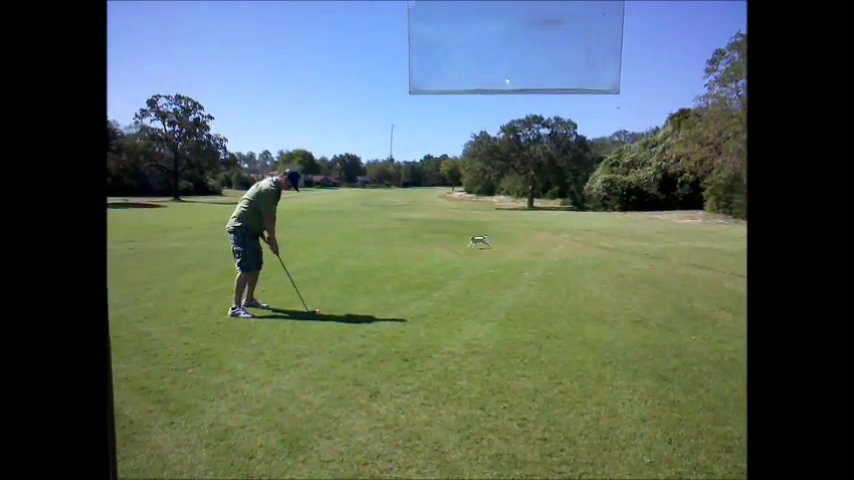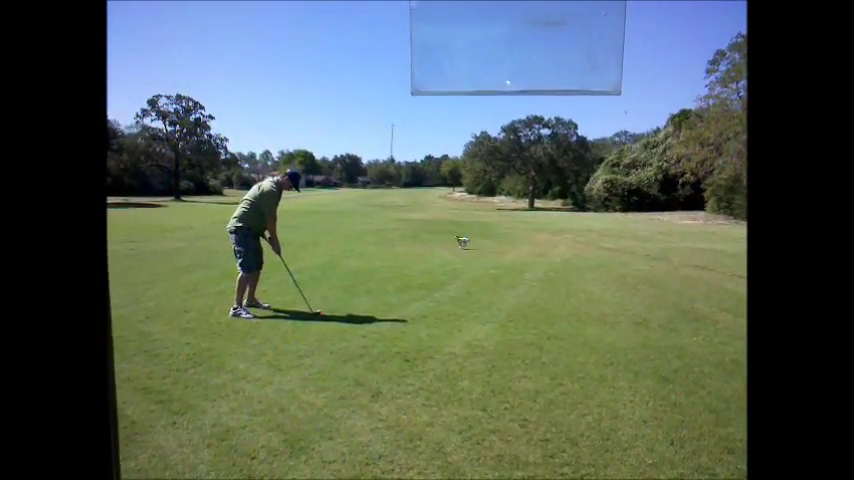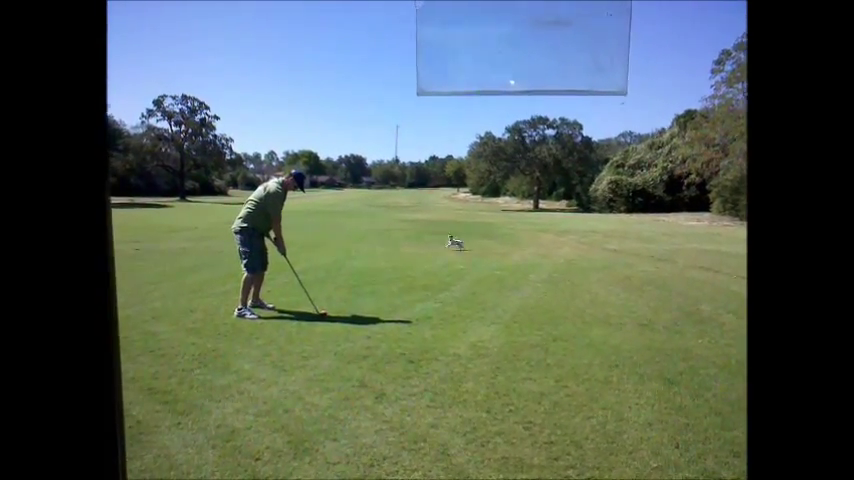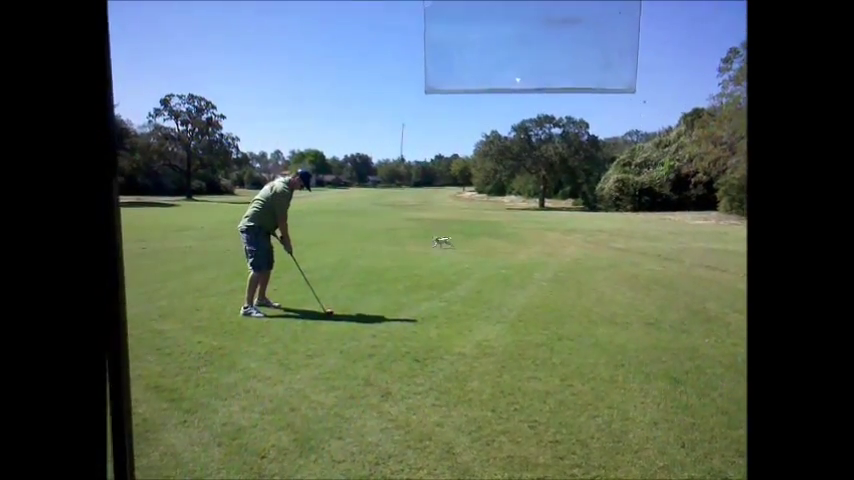
dt=0.1s
person 1, frame 1
left shoulder: (274, 188)
right shoulder: (268, 188)
left elbow: (270, 217)
right elbow: (267, 218)
left wrist: (270, 237)
right wrist: (273, 240)
left hip: (250, 229)
right hip: (240, 228)
left knee: (256, 266)
right knee: (245, 268)
left ankle: (249, 299)
right ankle: (235, 307)
person 1, frame 2
left shoulder: (274, 188)
right shoulder: (270, 189)
left elbow: (271, 217)
right elbow: (269, 219)
left wrist: (272, 237)
right wrist: (275, 241)
left hip: (251, 229)
right hip: (242, 229)
left knee: (256, 266)
right knee: (247, 268)
left ankle: (250, 299)
right ankle: (237, 307)
person 1, frame 3
left shoulder: (277, 186)
right shoulder: (276, 190)
left elbow: (274, 218)
right elbow: (275, 220)
left wrist: (276, 237)
right wrist: (280, 242)
left hip: (255, 229)
right hip: (247, 229)
left knee: (261, 267)
right knee: (252, 269)
left ankle: (255, 300)
right ankle: (241, 308)
person 1, frame 4
left shoulder: (283, 185)
right shoulder: (282, 190)
left elbow: (280, 217)
right elbow: (282, 219)
left wrist: (283, 236)
right wrist: (287, 240)
left hip: (260, 228)
right hip: (253, 228)
left knee: (267, 265)
right knee: (258, 267)
left ankle: (261, 298)
right ankle: (247, 306)
